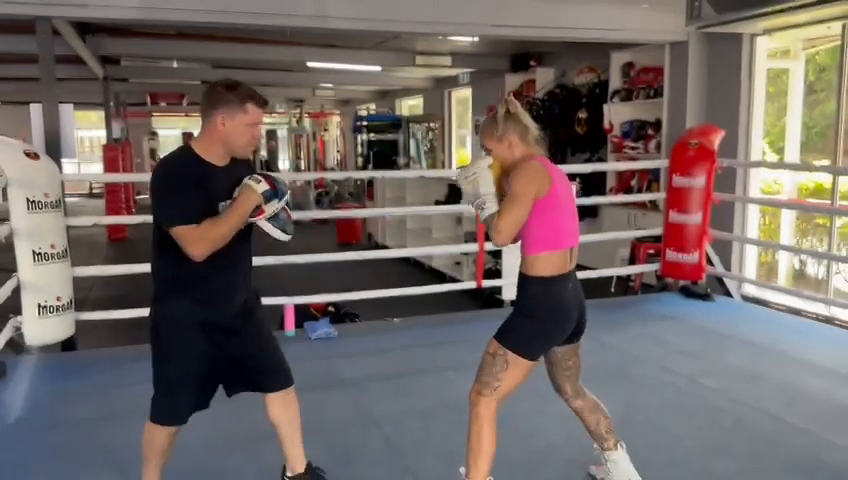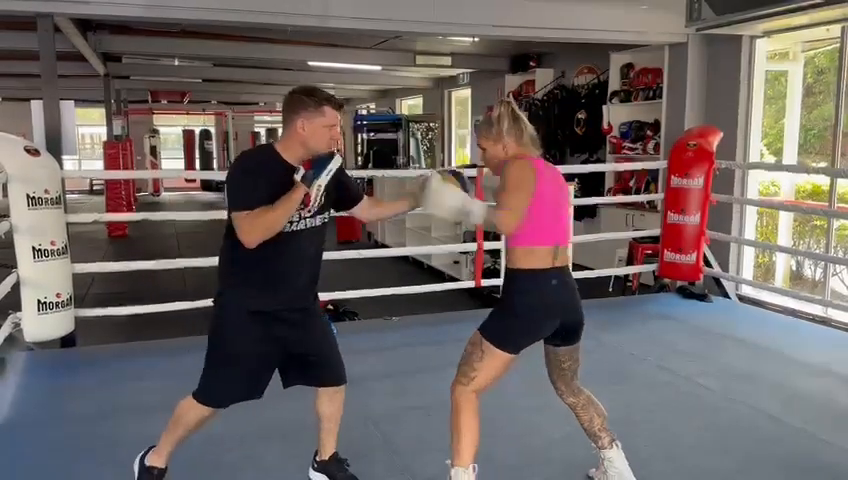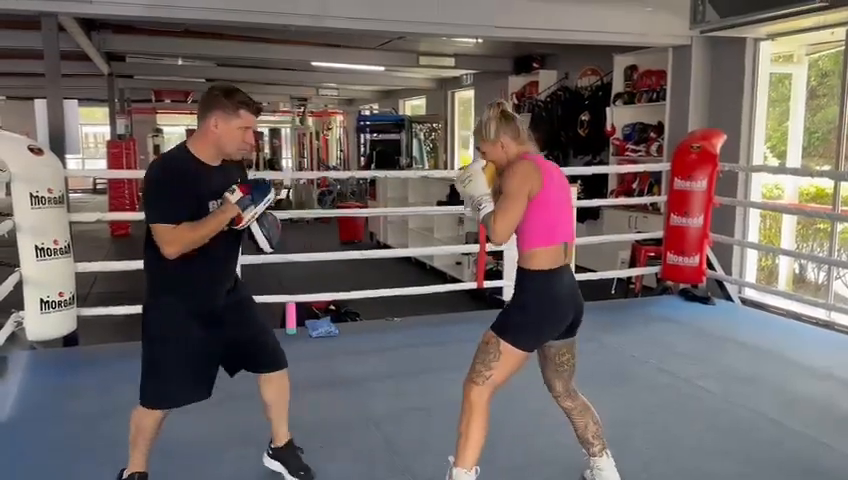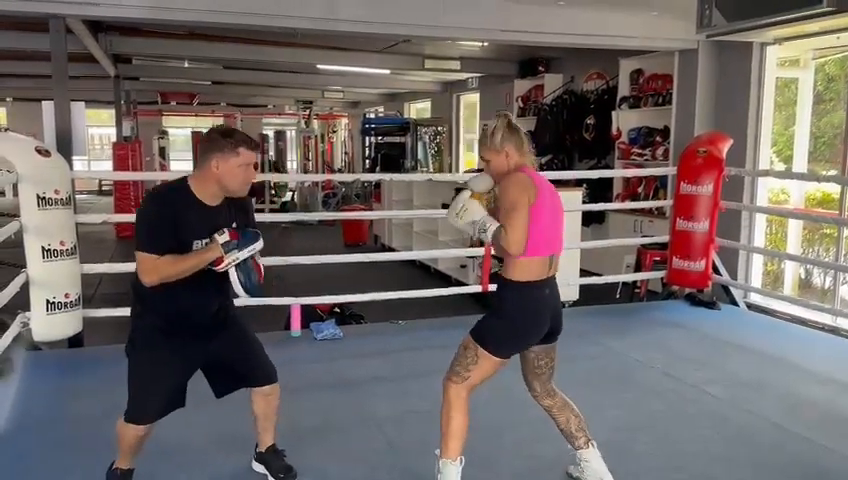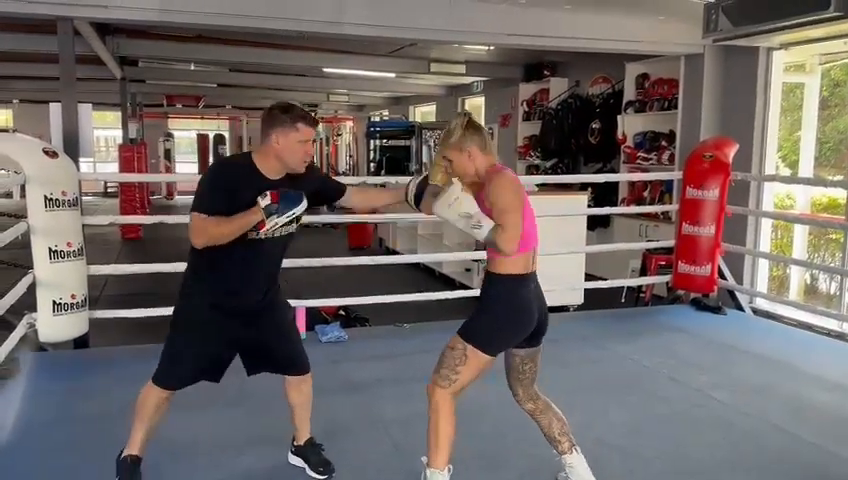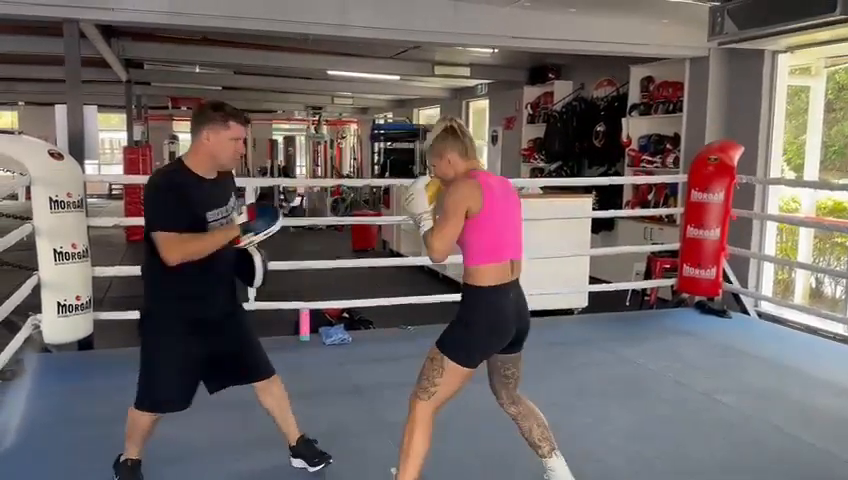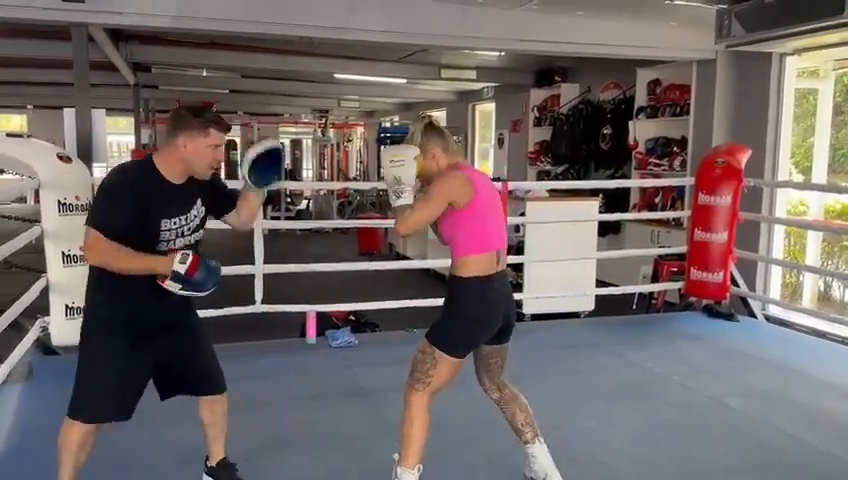
dt=0.7s
person 1, frame 1
left shoulder: (241, 165)
right shoulder: (175, 172)
right elbow: (198, 245)
right wrist: (248, 200)
left hip: (239, 305)
right hip: (185, 315)
left knee: (280, 383)
right knee: (170, 411)
person 1, frame 2
left shoulder: (326, 169)
right shoulder: (252, 166)
left elbow: (365, 210)
right elbow: (250, 234)
left wrist: (419, 199)
right wrist: (300, 190)
left hip: (299, 304)
right hip: (246, 307)
left knee: (332, 380)
right knee: (211, 396)
person 1, frame 3
left shoulder: (232, 166)
right shoulder: (168, 171)
right elbow: (171, 245)
right wrist: (229, 211)
left hip: (227, 295)
right hip: (176, 305)
left knee: (274, 365)
right knee: (159, 397)
left ankle: (281, 448)
person 1, frame 4
left shoulder: (238, 204)
right shoulder: (163, 203)
right elbow: (149, 273)
right wrist: (215, 251)
left hip: (216, 316)
right hip: (160, 326)
left knee: (266, 381)
right knee: (141, 416)
person 1, frame 5
left shoulder: (304, 178)
right shoulder: (225, 174)
left elbow: (353, 196)
right elbow: (200, 235)
left wrist: (406, 192)
right wrist: (259, 213)
left hip: (262, 299)
right hip: (209, 301)
left knee: (299, 369)
right knee: (168, 379)
left ankle: (302, 445)
person 1, frame 6
left shoulder: (224, 178)
right shoulder: (167, 184)
right elbow: (173, 251)
right wrist: (235, 230)
left hip: (220, 306)
right hip: (174, 314)
left knee: (263, 375)
right knee: (155, 400)
left ankle: (298, 445)
person 1, frame 7
left shoulder: (203, 182)
right shoulder: (126, 182)
left elbow: (242, 220)
right elbow: (96, 251)
left wrist: (255, 183)
right wrist: (167, 264)
left hip: (175, 316)
right hip: (118, 322)
left knee: (213, 390)
right knee: (88, 413)
person 2, frame 1
left shoulder: (528, 171)
right shoulder: (552, 174)
left elbow: (501, 234)
left wrist: (482, 195)
right wrist: (494, 191)
left hip: (541, 303)
right hip: (569, 298)
left knee: (483, 399)
right knee: (571, 390)
person 2, frame 2
left shoulder: (518, 169)
right shoulder: (553, 174)
left elbow: (504, 220)
left wrist: (458, 203)
left hip: (527, 298)
right hip: (563, 295)
left knee: (464, 391)
right knee: (569, 389)
person 2, frame 3
left shoulder: (521, 170)
right shoulder: (551, 171)
left elbow: (499, 233)
left wrist: (479, 195)
right wrist: (490, 196)
left hip: (537, 296)
right hip: (565, 292)
left knee: (476, 389)
right knee: (563, 391)
person 2, frame 4
left shoulder: (515, 182)
right shoulder: (545, 186)
left elbow: (513, 245)
left wrist: (477, 221)
right wrist: (489, 210)
left hip: (517, 304)
right hip: (548, 300)
left knee: (455, 387)
right knee: (543, 390)
person 2, frame 5
left shoulder: (499, 182)
right shoulder: (482, 186)
left elbow: (510, 243)
right elbow: (429, 204)
left wrist: (468, 217)
right wrist: (435, 186)
left hip: (502, 300)
right hip: (529, 299)
left knee: (441, 392)
right knee: (526, 393)
person 2, frame 6
left shoulder: (461, 189)
right shoulder: (505, 187)
left elbow: (437, 252)
left wrist: (422, 213)
left hip: (482, 311)
right hip: (513, 307)
left knee: (422, 404)
right knee: (510, 398)
person 2, frame 7
left shoulder: (450, 180)
right shoulder: (478, 179)
left elbow: (404, 226)
left wrist: (400, 184)
right wrist: (413, 186)
left hip: (470, 301)
right hip: (500, 296)
left knee: (417, 393)
right knee: (495, 384)
